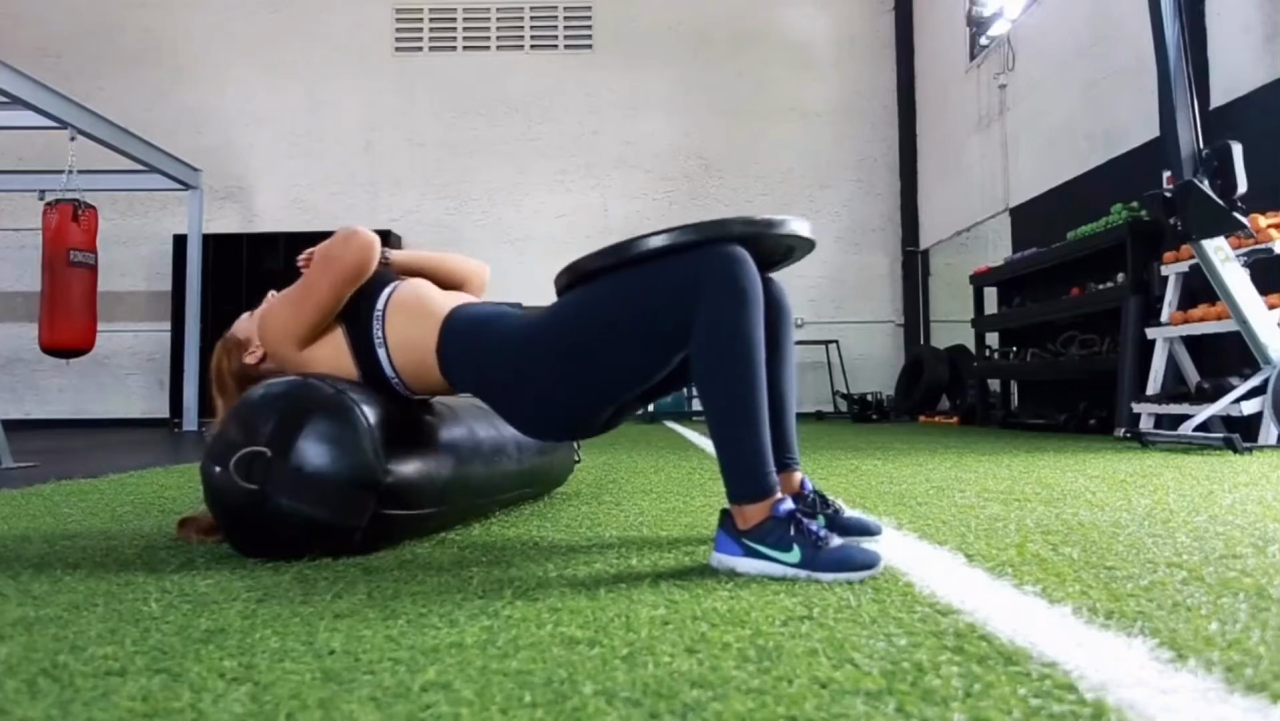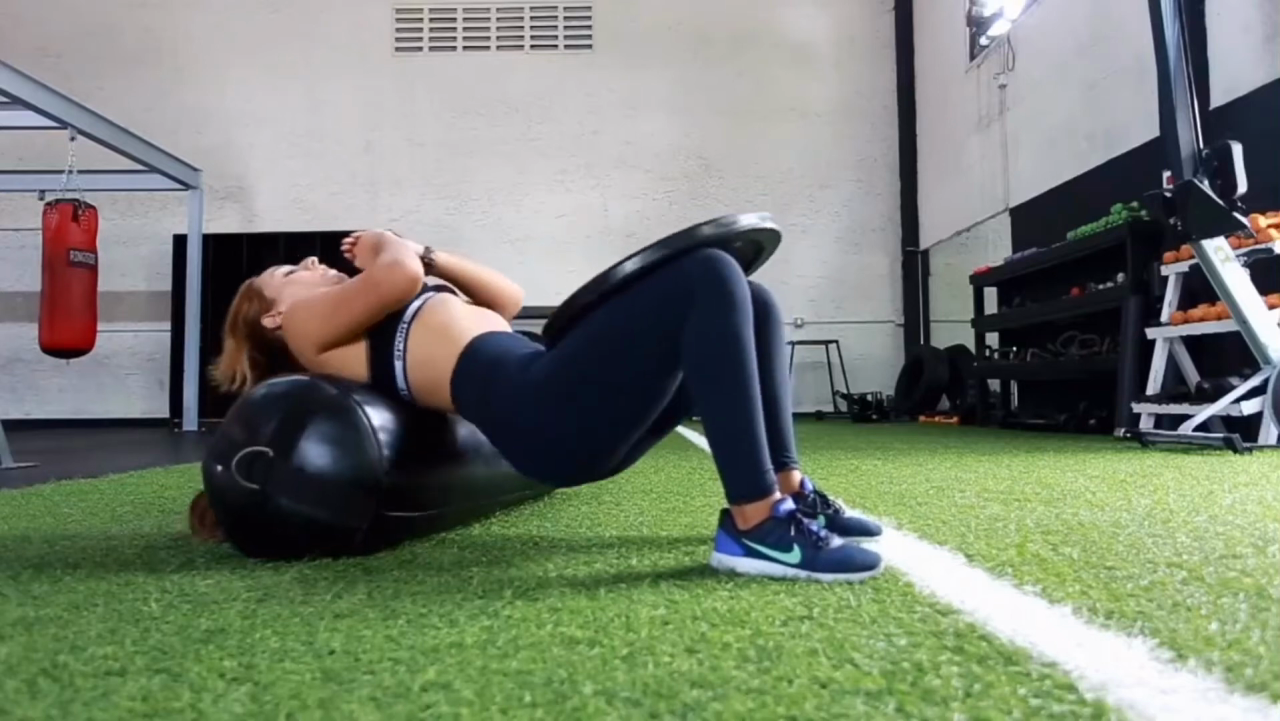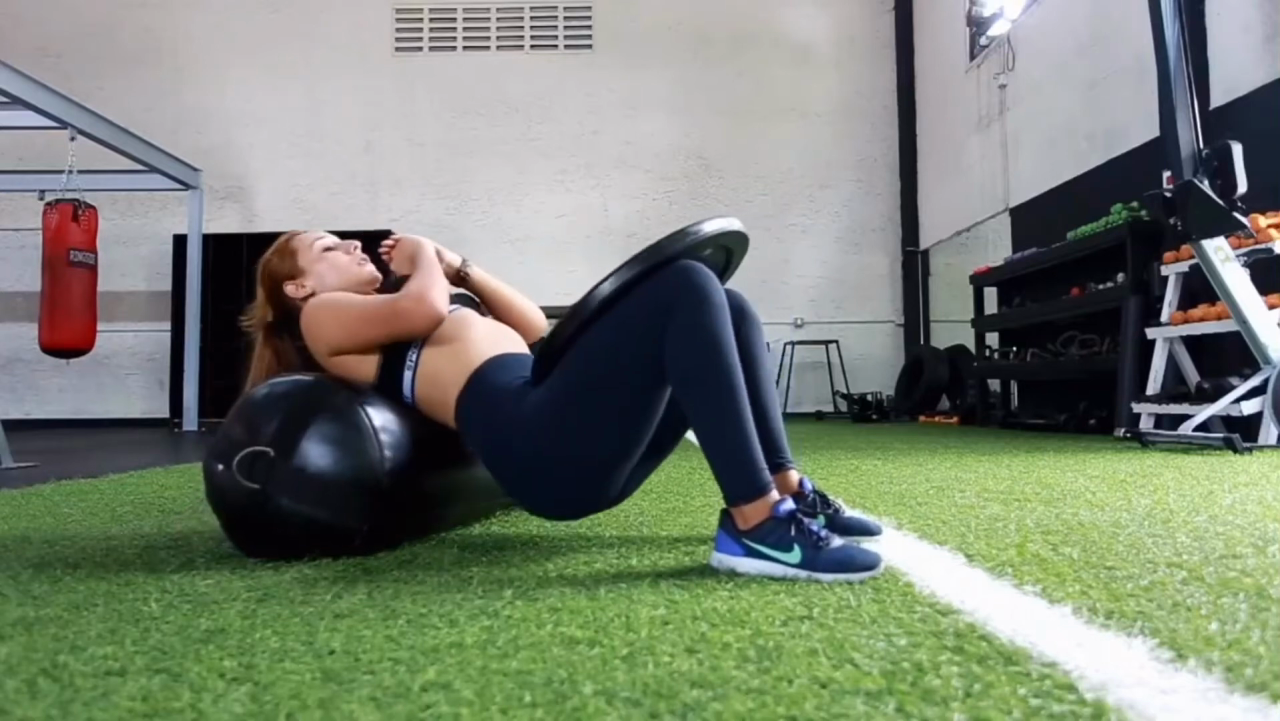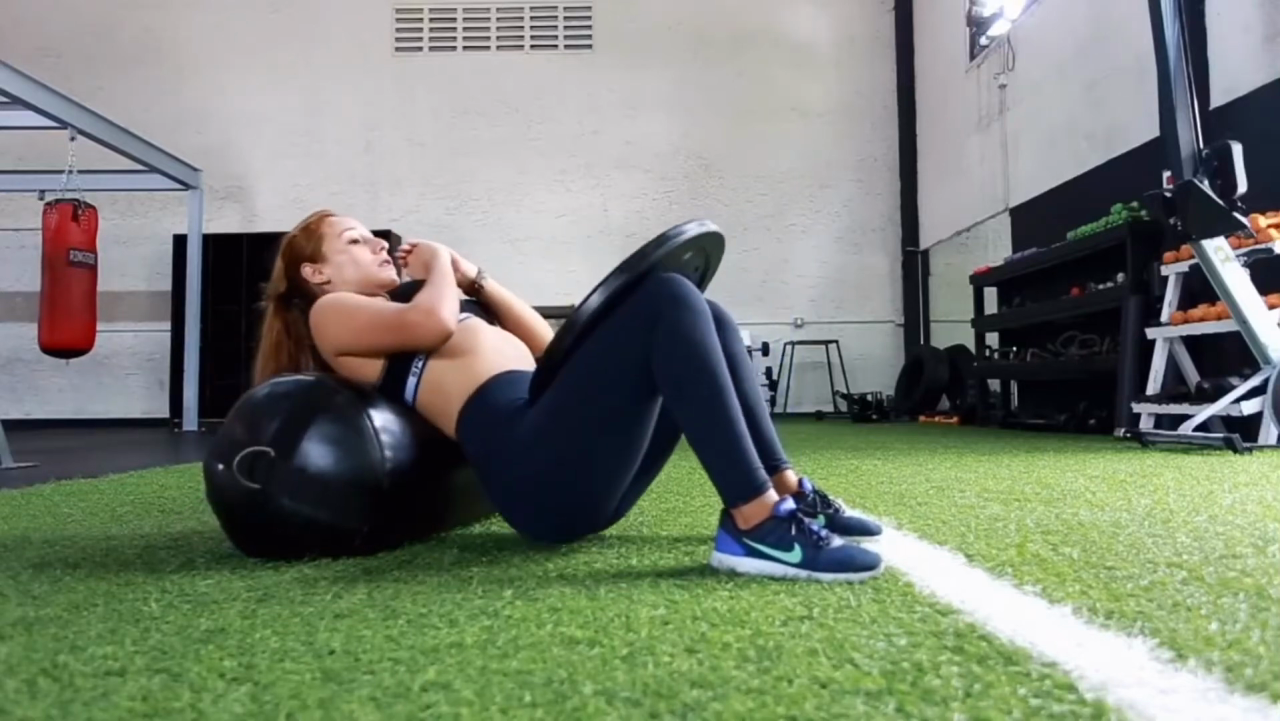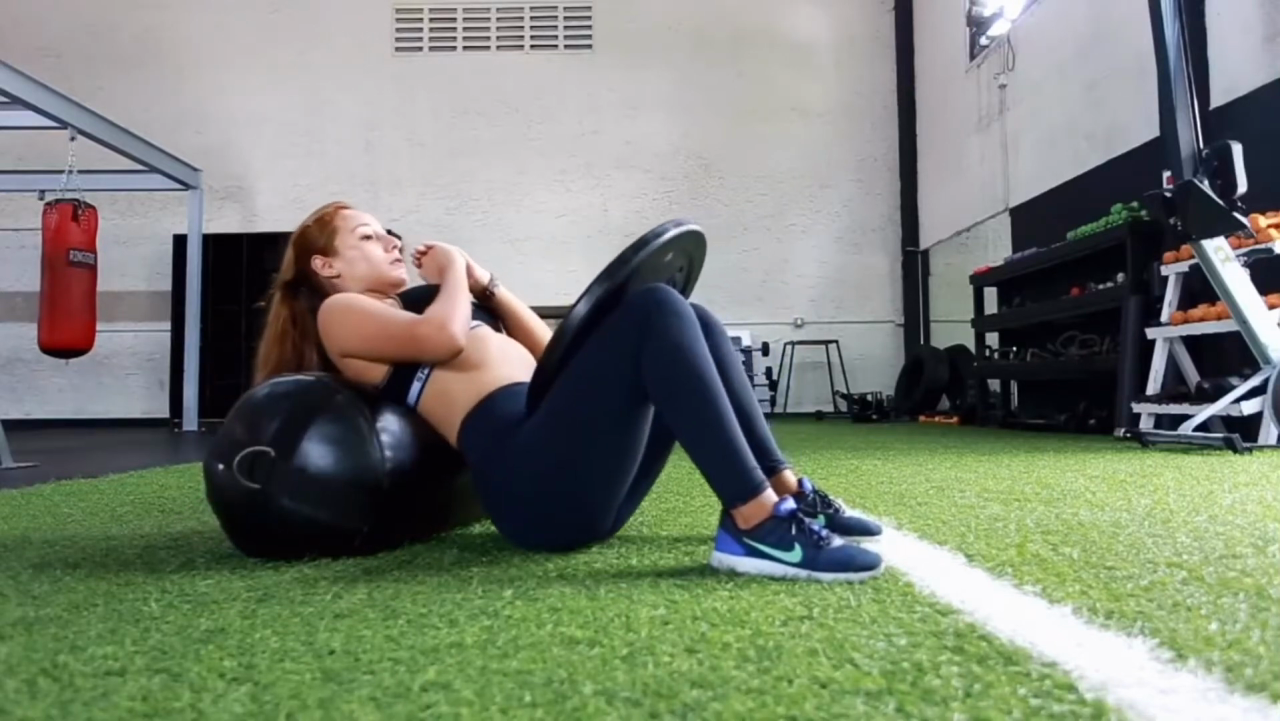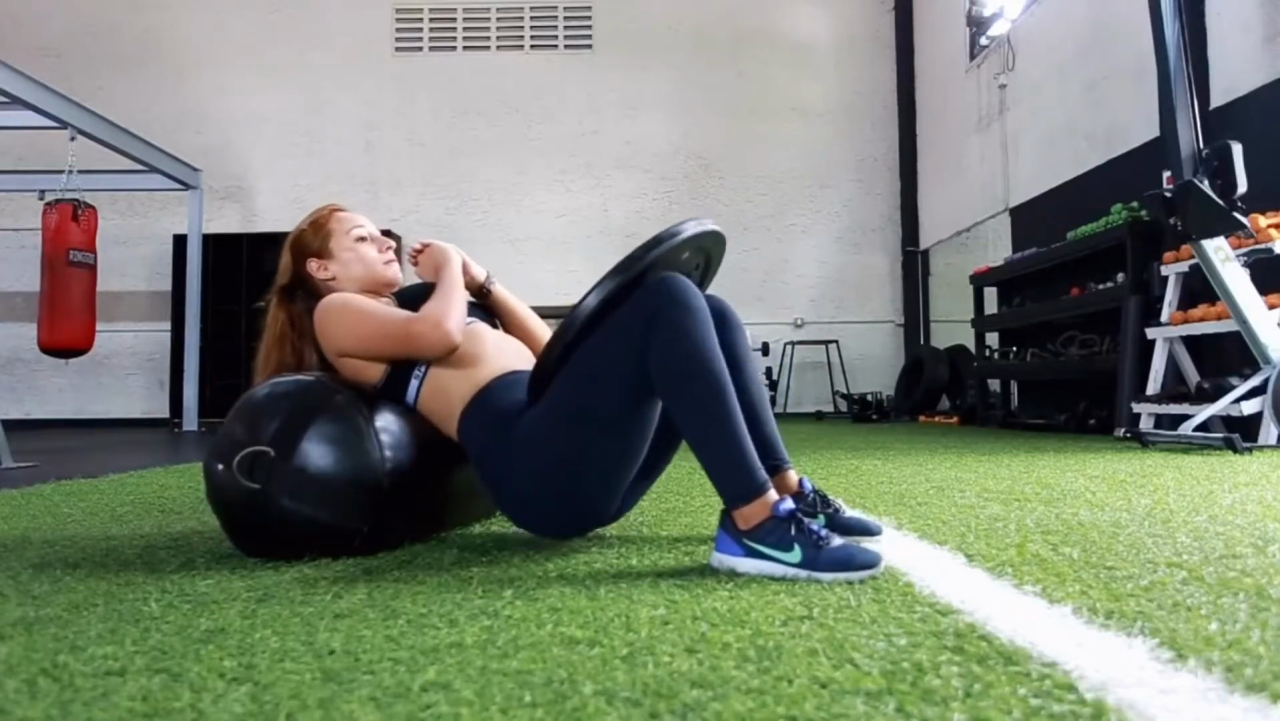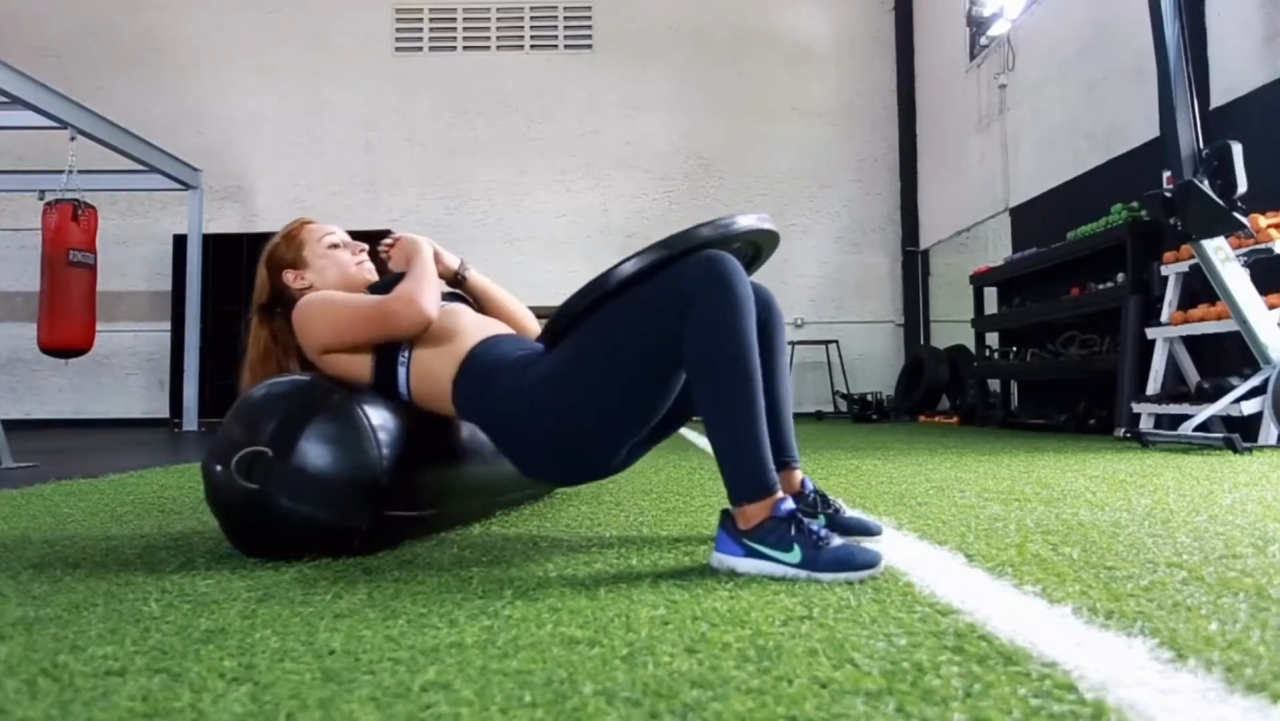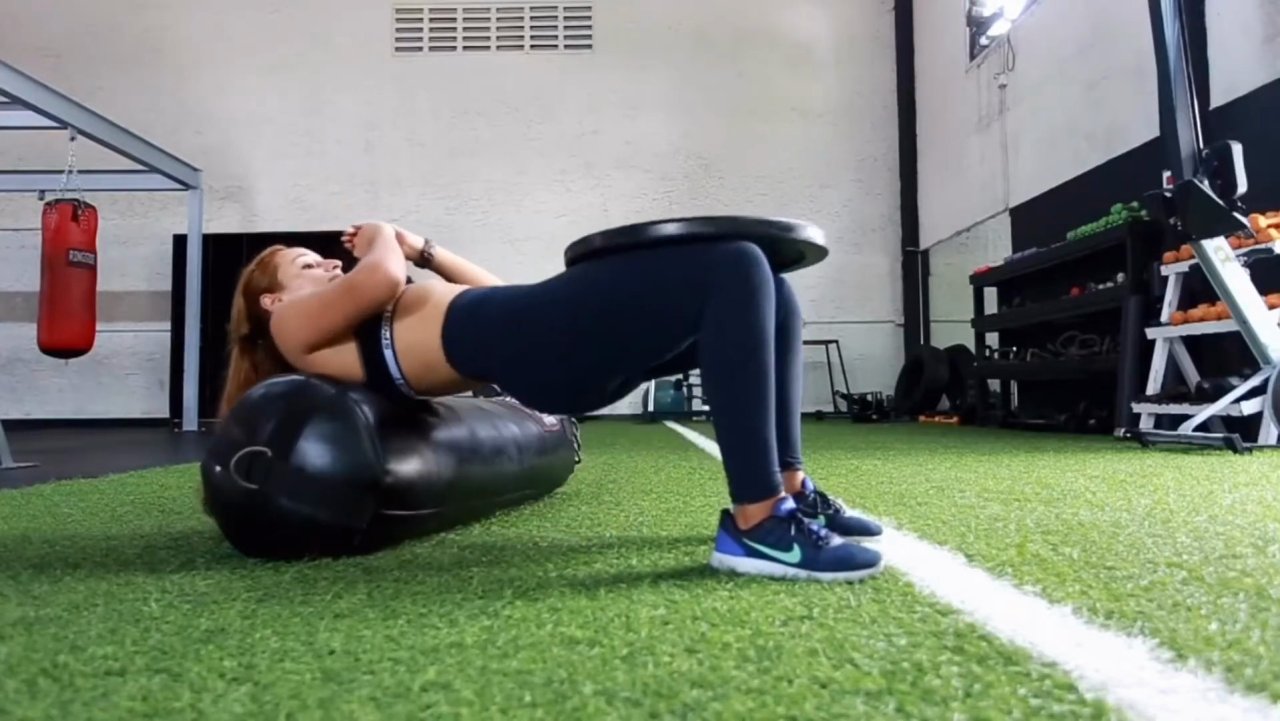
dt=0.2s
person 1, frame 1
left shoulder: (360, 319)
right shoulder: (286, 333)
left elbow: (473, 278)
right elbow: (356, 251)
left wrist: (388, 256)
right wrist: (350, 248)
left hip: (544, 353)
right hip: (535, 370)
left knee: (758, 295)
right knee: (724, 272)
left ankle: (787, 490)
right ankle: (756, 526)
person 1, frame 2
left shoulder: (373, 319)
right shoulder: (307, 326)
left elbow: (506, 298)
right elbow: (398, 277)
left wrist: (425, 254)
right wrist: (392, 252)
left hip: (568, 404)
right hip: (544, 414)
left knee: (750, 303)
right knee: (710, 276)
left ankle: (788, 493)
right ankle: (756, 528)
person 1, frame 3
left shoulder: (388, 319)
right shoulder: (321, 317)
left elbow: (533, 326)
right elbow: (422, 308)
left wrist: (457, 267)
right wrist: (423, 260)
left hip: (580, 444)
right hip: (541, 447)
left knee: (728, 310)
right knee: (687, 286)
left ankle: (789, 493)
right ankle: (757, 526)
person 1, frame 4
left shoulder: (397, 317)
right shoulder: (331, 314)
left elbow: (543, 346)
right elbow: (431, 323)
left wrist: (471, 278)
right wrist: (439, 269)
left hip: (583, 469)
right hip: (541, 472)
left knee: (704, 320)
right knee: (668, 299)
left ankle: (788, 491)
right ankle: (758, 527)
person 1, frame 5
left shoulder: (403, 318)
right shoulder: (340, 314)
left elbow: (544, 355)
right elbow: (442, 337)
left wrist: (483, 284)
right wrist: (451, 271)
left hip: (585, 479)
right hip: (540, 483)
left knee: (691, 323)
right knee: (654, 310)
left ankle: (788, 494)
right ankle: (757, 526)
person 1, frame 6
left shoulder: (400, 316)
right shoulder: (335, 314)
left elbow: (541, 349)
right elbow: (437, 335)
left wrist: (479, 280)
right wrist: (448, 271)
left hip: (584, 463)
right hip: (542, 460)
left knee: (708, 315)
right knee: (668, 300)
left ankle: (789, 493)
right ankle: (758, 526)
person 1, frame 7
left shoulder: (383, 319)
right shoulder: (316, 318)
left elbow: (523, 327)
right elbow: (416, 314)
left wrist: (453, 268)
right wrist: (419, 262)
left hip: (576, 403)
right hip: (545, 408)
left knee: (749, 304)
right knee: (710, 280)
left ankle: (791, 493)
right ankle: (758, 527)
person 1, frame 8
left shoulder: (376, 331)
right shoulder: (298, 328)
left elbow: (493, 290)
right elbow: (381, 281)
left wrist: (421, 249)
right wrist: (383, 244)
left hip: (547, 332)
right hip: (536, 342)
left knee: (767, 292)
right knee: (733, 269)
left ankle: (791, 491)
right ankle: (757, 525)
